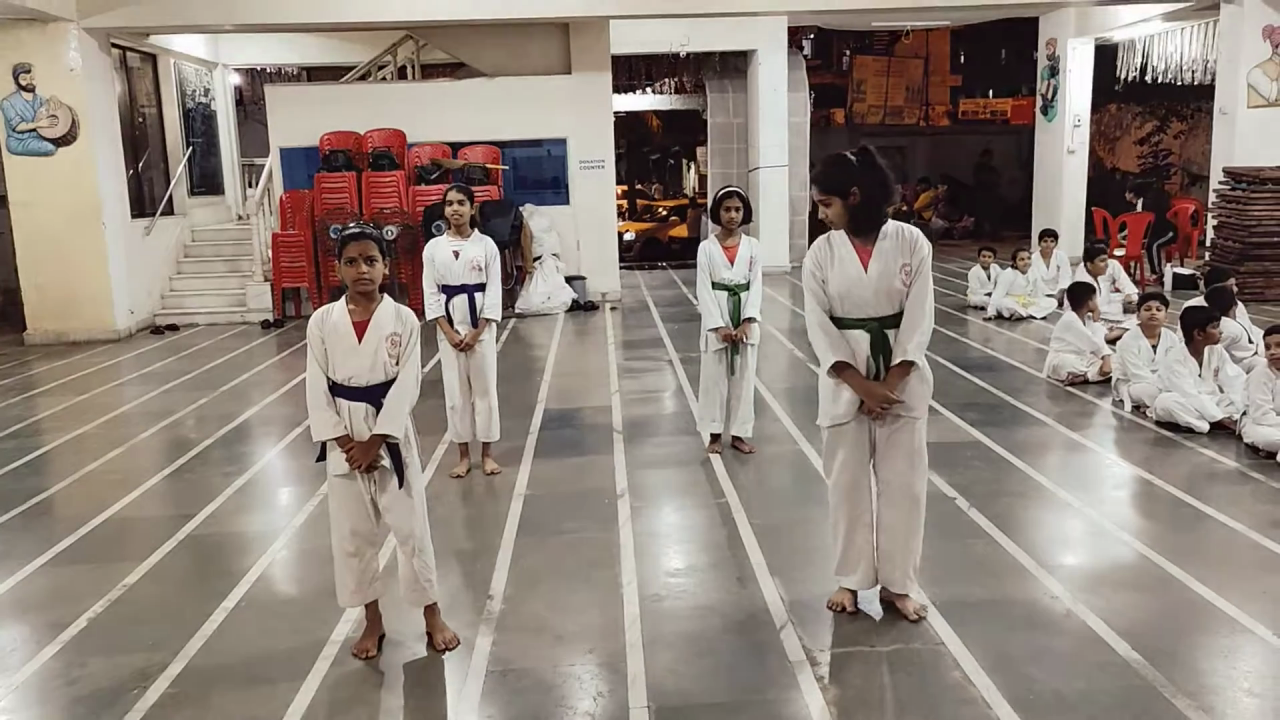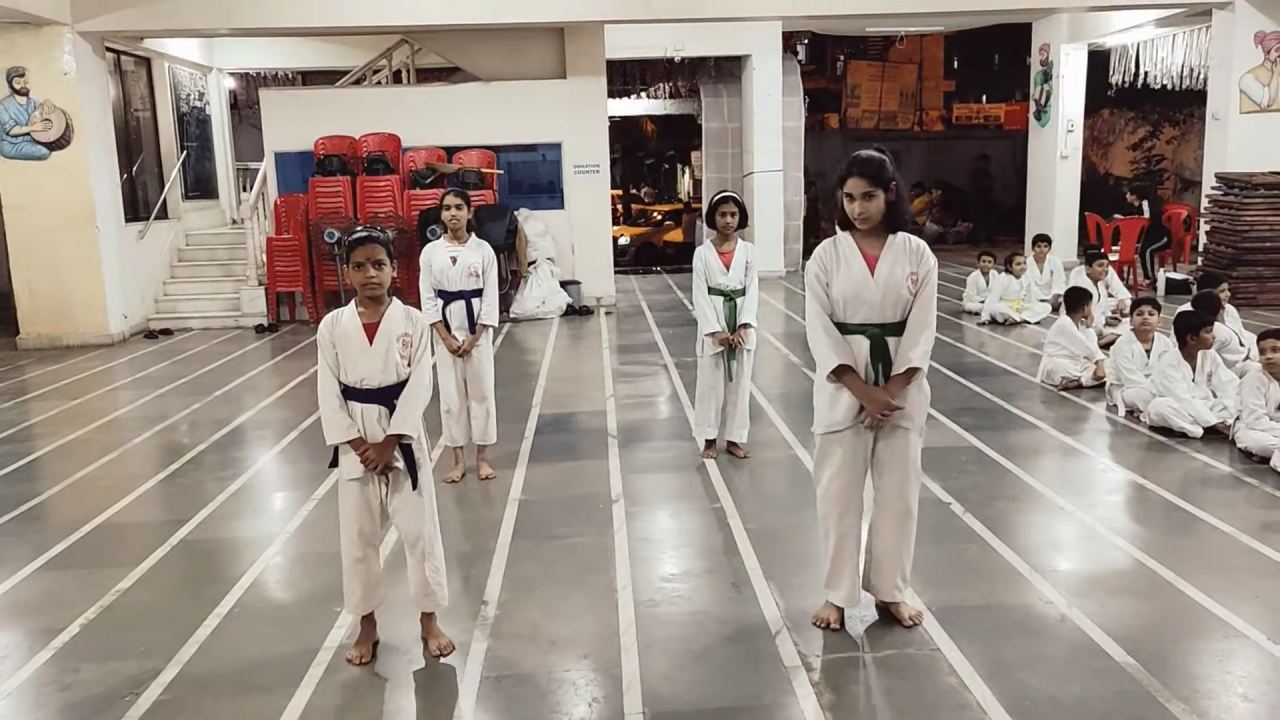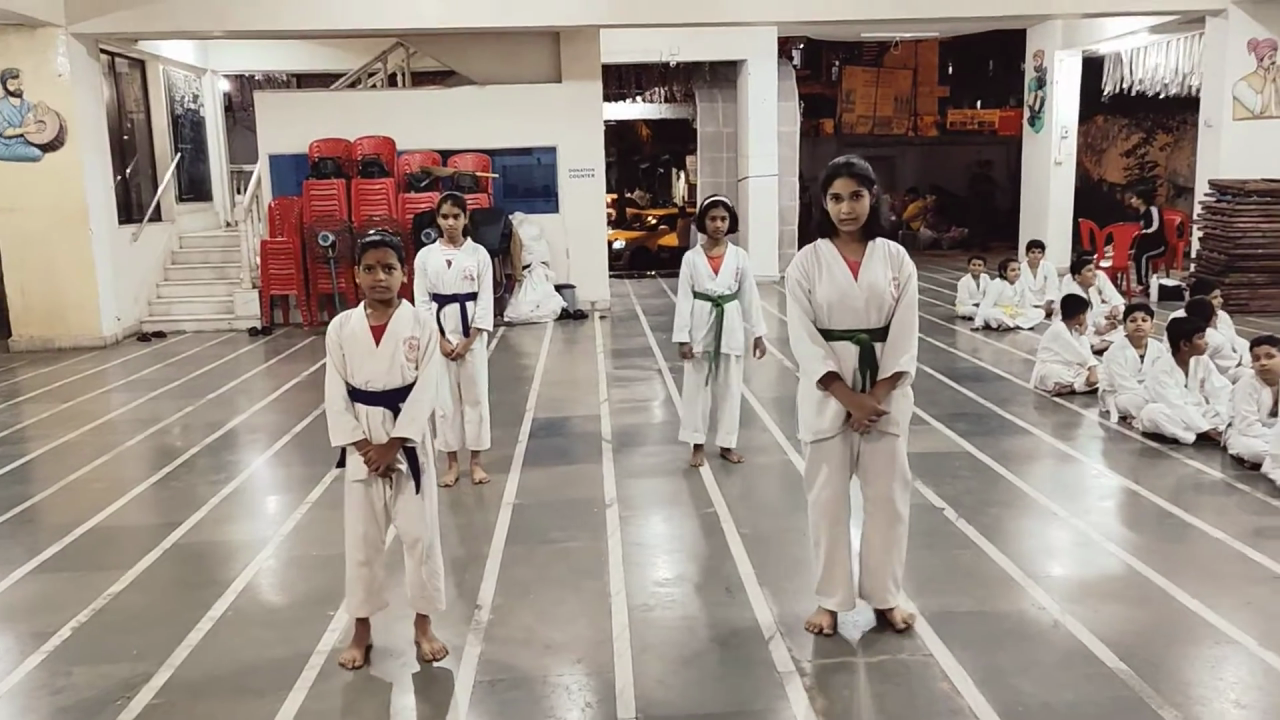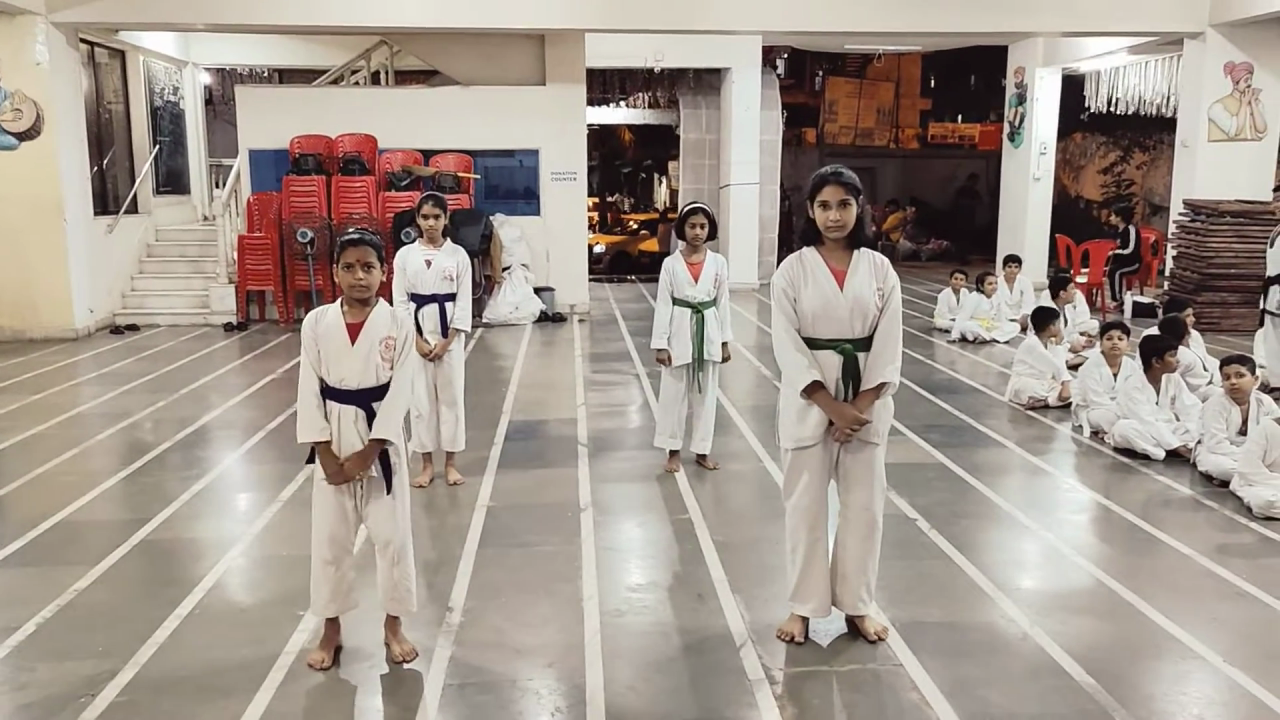
dt=0.5s
person 1, frame 1
left shoulder: (910, 242)
right shoulder: (821, 252)
left elbow: (918, 318)
right elbow: (819, 326)
left wrist: (890, 383)
right wrist: (863, 386)
left hip: (902, 377)
right hip: (844, 380)
left knee: (904, 481)
right knee: (846, 482)
left ankle: (896, 583)
right ankle: (850, 578)
person 1, frame 2
left shoulder: (916, 253)
right shoulder: (827, 255)
left elbow: (921, 329)
right elbow: (819, 330)
left wrist: (890, 391)
right wrist: (863, 391)
left hip: (901, 387)
right hip: (842, 387)
left knee: (898, 491)
right knee: (837, 491)
left ankle: (890, 590)
right ankle: (837, 594)
person 1, frame 3
left shoulder: (895, 258)
right shoulder: (807, 262)
left elbow: (905, 333)
right elbow: (804, 338)
left wrist: (878, 395)
right wrist: (849, 398)
left hip: (885, 391)
right hip: (827, 392)
left knee: (888, 494)
right knee: (827, 497)
left ankle: (885, 595)
right ankle: (830, 598)
person 1, frame 4
left shoulder: (879, 268)
right shoulder: (793, 269)
left elbow: (888, 343)
right elbow: (787, 344)
left wrist: (862, 404)
right wrist: (831, 406)
left hip: (865, 400)
right hip: (809, 399)
left knee: (864, 503)
right knee: (805, 504)
left ankle: (856, 605)
right ankle: (803, 606)
person 2, frame 1
left shoulder: (403, 320)
right shoulder: (322, 322)
left elbow: (406, 386)
right elbow: (317, 388)
left wrist: (375, 441)
right wrist: (344, 441)
left hip: (391, 437)
right hip: (343, 442)
left knee: (411, 529)
right knee: (351, 535)
left ankle: (432, 613)
right ankle: (372, 620)
person 2, frame 2
left shoulder: (413, 322)
right shoulder: (332, 326)
left elbow: (419, 388)
right elbow: (329, 393)
left wrist: (390, 443)
right wrist: (358, 444)
left hip: (404, 440)
right hip: (354, 444)
left knee: (420, 532)
right knee: (357, 539)
left ankle: (429, 620)
right ankle: (367, 626)
person 2, frame 3
left shoulder: (421, 324)
right shoulder: (341, 327)
left elbow: (425, 391)
right elbow: (336, 394)
left wrist: (393, 444)
right wrist: (363, 446)
left hip: (408, 441)
right hip: (361, 444)
left knee: (420, 534)
right knee: (361, 539)
left ankle: (423, 624)
right ankle: (361, 629)
person 2, frame 4
left shoulder: (398, 324)
right shoulder: (316, 322)
left elbow: (399, 392)
right elbow: (308, 391)
left wrist: (369, 451)
right wrist: (323, 451)
left hip: (381, 440)
right hip: (333, 441)
left knee: (393, 536)
right knee: (329, 538)
left ankle: (393, 625)
right ankle: (330, 629)
person 3, frame 1
left shoulder: (486, 245)
right shoulder: (433, 248)
left elbow: (493, 291)
right elbow: (431, 294)
left wrist: (476, 332)
right wrist: (449, 332)
left hip: (481, 326)
right hip: (448, 328)
left knee: (484, 388)
right knee: (456, 390)
left ankle: (487, 452)
right ankle: (464, 454)
person 3, frame 2
left shoulder: (483, 250)
right shoulder: (430, 252)
left elbow: (490, 296)
right elbow: (428, 298)
left wrist: (474, 338)
right wrist: (447, 338)
left hip: (478, 330)
right hip: (446, 333)
left knee: (482, 391)
right knee: (451, 394)
left ankle: (482, 456)
right ankle: (458, 459)
person 3, frame 3
left shoulder: (478, 254)
right shoulder: (426, 256)
left elbow: (485, 301)
right elbow: (422, 302)
left wrist: (468, 341)
right wrist: (441, 341)
left hip: (472, 335)
right hip: (438, 336)
left knee: (475, 396)
right knee: (446, 398)
left ankle: (476, 461)
right ankle: (452, 463)
person 3, frame 4
left shoulder: (458, 255)
right shoulder: (405, 255)
left elbow: (464, 301)
right elbow: (400, 302)
left wrist: (446, 342)
right wrist: (418, 341)
left hip: (449, 335)
right hip: (416, 336)
left knee: (451, 397)
right knee: (421, 398)
left ankle: (450, 462)
right ankle: (427, 463)
person 4, frame 1
left shoulder: (752, 246)
right shoulder: (707, 247)
left elbow: (756, 286)
right elbow: (704, 290)
left wrist: (747, 322)
right wrist: (719, 326)
left hip: (745, 320)
right hip: (716, 321)
left knee: (743, 378)
right knee: (714, 378)
left ankle: (739, 433)
right ankle: (715, 433)
person 4, frame 2
left shoulder: (748, 251)
right shoulder: (702, 253)
left elbow: (752, 290)
right elbow: (700, 295)
left wrist: (744, 326)
right wrist: (716, 330)
left hip: (741, 326)
right hip: (712, 326)
left knee: (740, 384)
right knee: (710, 383)
left ankle: (734, 439)
right ankle: (710, 439)
person 4, frame 3
left shoulder: (739, 256)
right shoulder: (691, 257)
left elbow: (749, 296)
right elbow: (684, 298)
left wrist: (757, 333)
right wrist: (682, 337)
left hip: (731, 329)
right hip: (701, 329)
left knee: (729, 389)
right knee: (696, 388)
left ankle: (726, 444)
right ankle: (697, 445)
person 4, frame 4
left shoulder: (718, 262)
right shoulder: (671, 263)
left elbow: (722, 303)
right elbow: (663, 304)
left wrist: (725, 341)
right wrist: (660, 344)
left hip: (708, 333)
right hip: (680, 333)
left knee: (706, 395)
right knee: (673, 394)
left ankle: (702, 450)
right ankle: (673, 450)
